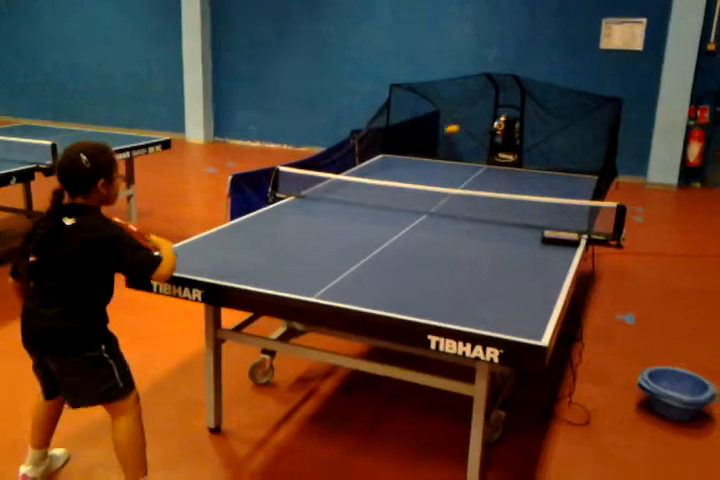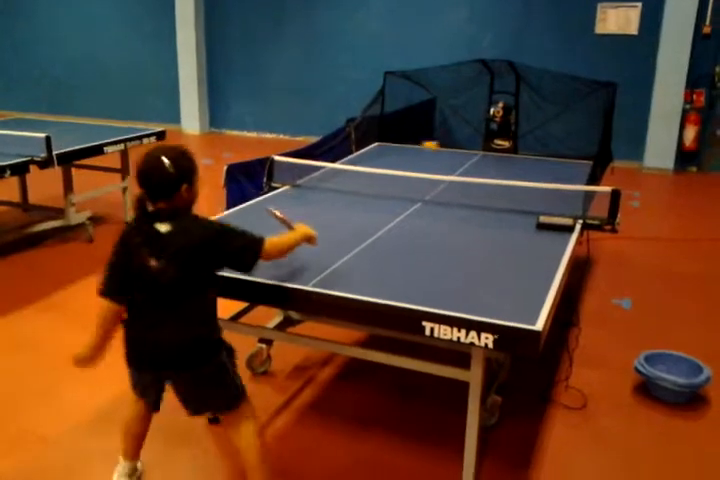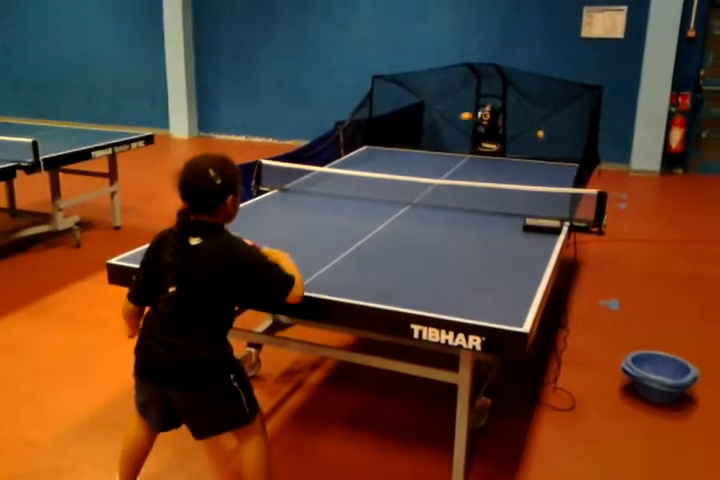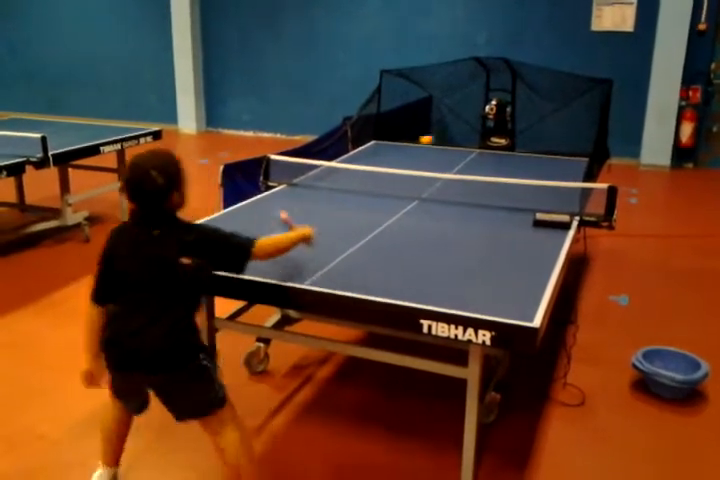
dt=0.7s
person 1, frame 1
left shoulder: (44, 224)
right shoulder: (107, 233)
left elbow: (17, 279)
right elbow: (162, 272)
right wrist: (166, 246)
left hip: (35, 331)
right hip: (79, 337)
left knee: (54, 391)
right knee: (125, 406)
person 1, frame 2
left shoulder: (130, 238)
right shoulder: (207, 233)
left elbow: (112, 304)
right elbow: (269, 250)
left wrist: (94, 347)
right wrist: (301, 233)
left hip: (142, 347)
right hip: (195, 347)
left knee: (144, 400)
right knee: (239, 415)
person 1, frame 3
left shoulder: (163, 242)
right shoulder: (236, 254)
left elbow: (132, 306)
right elbow: (293, 294)
left wrist: (138, 331)
right wrist: (282, 259)
left hip: (151, 361)
right hip: (203, 368)
left knee: (146, 423)
right knee: (250, 432)
person 1, frame 4
left shoulder: (119, 239)
right shoulder: (195, 239)
left elbow: (99, 304)
right elbow: (260, 250)
left wrist: (93, 359)
right wrist: (300, 233)
left hip: (121, 350)
right hip: (174, 352)
left knee: (121, 401)
right knee: (224, 422)
